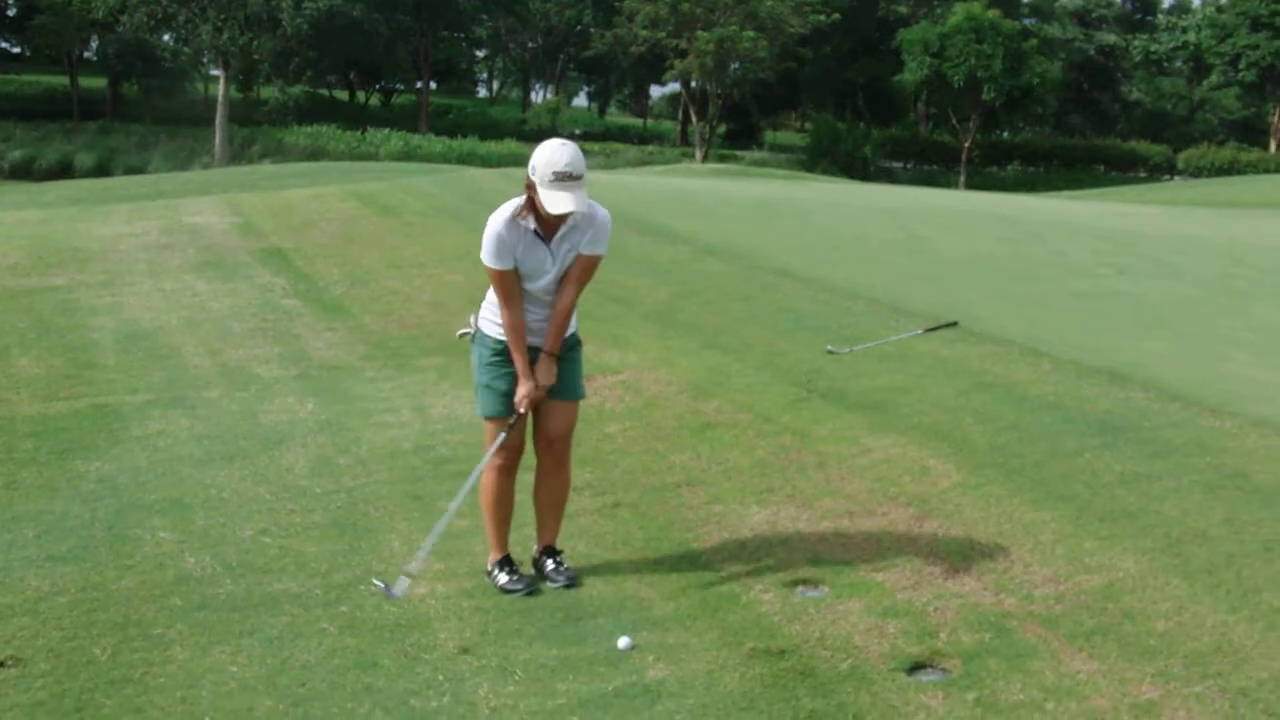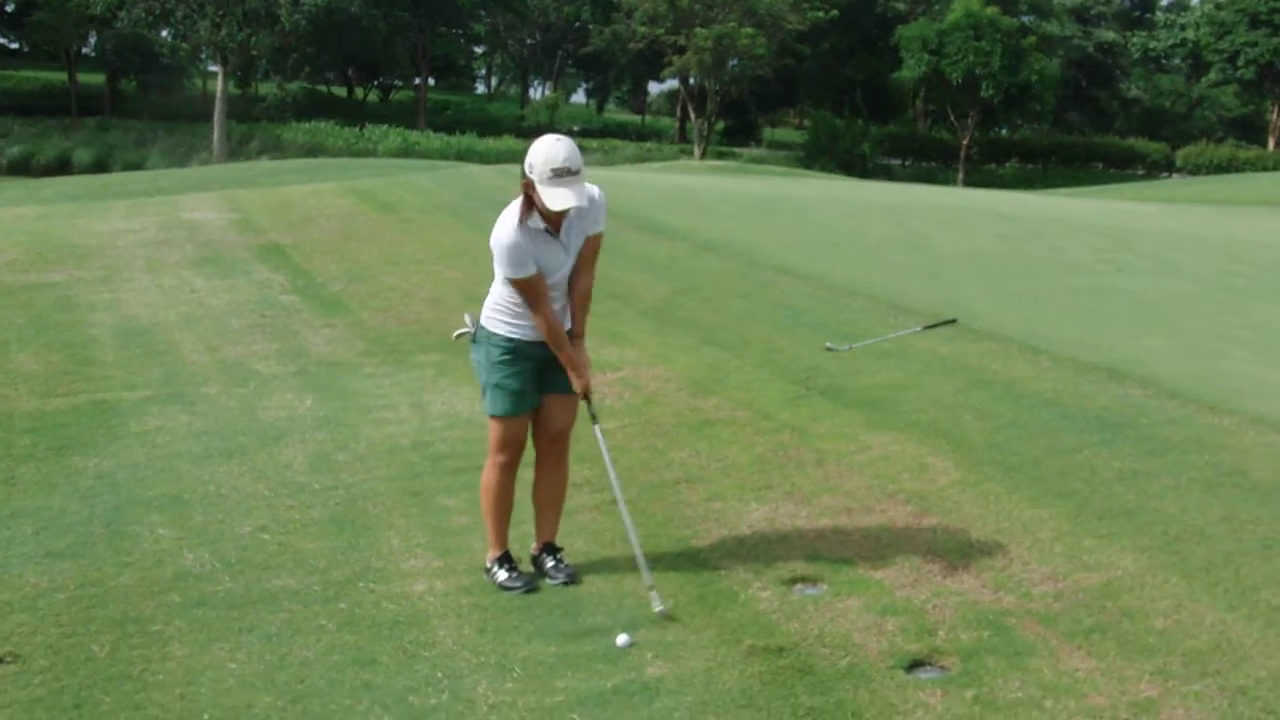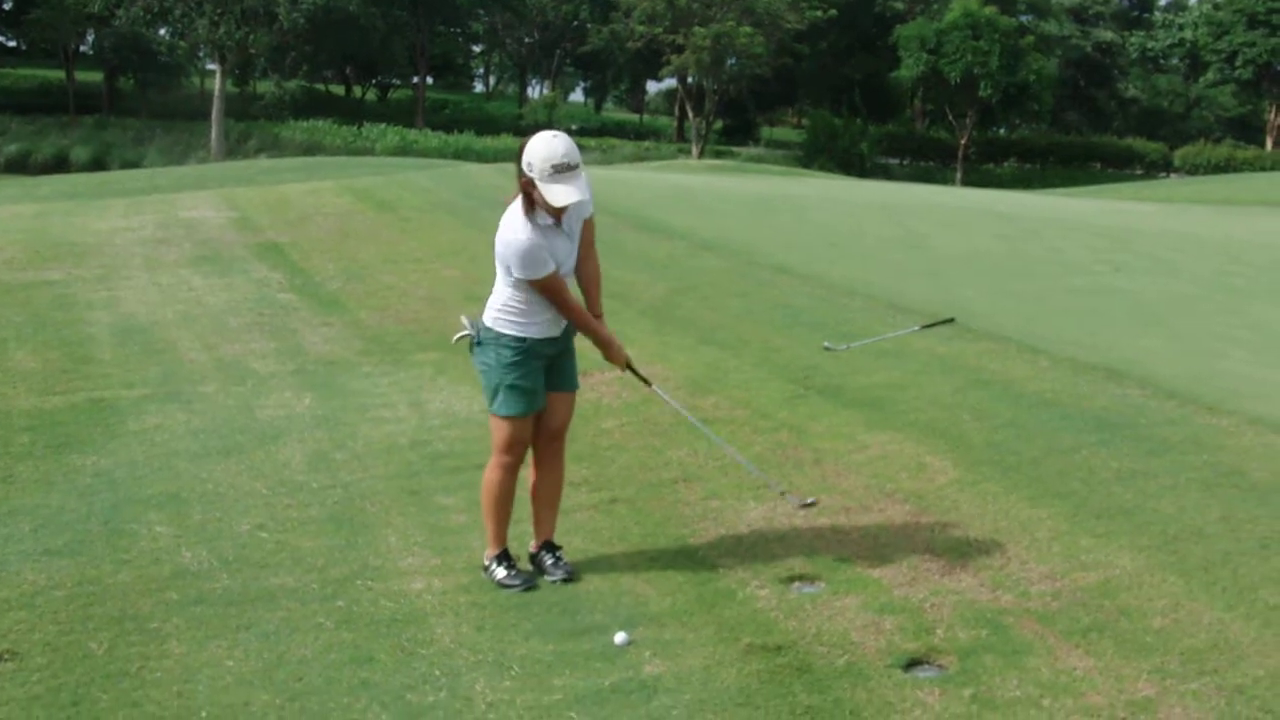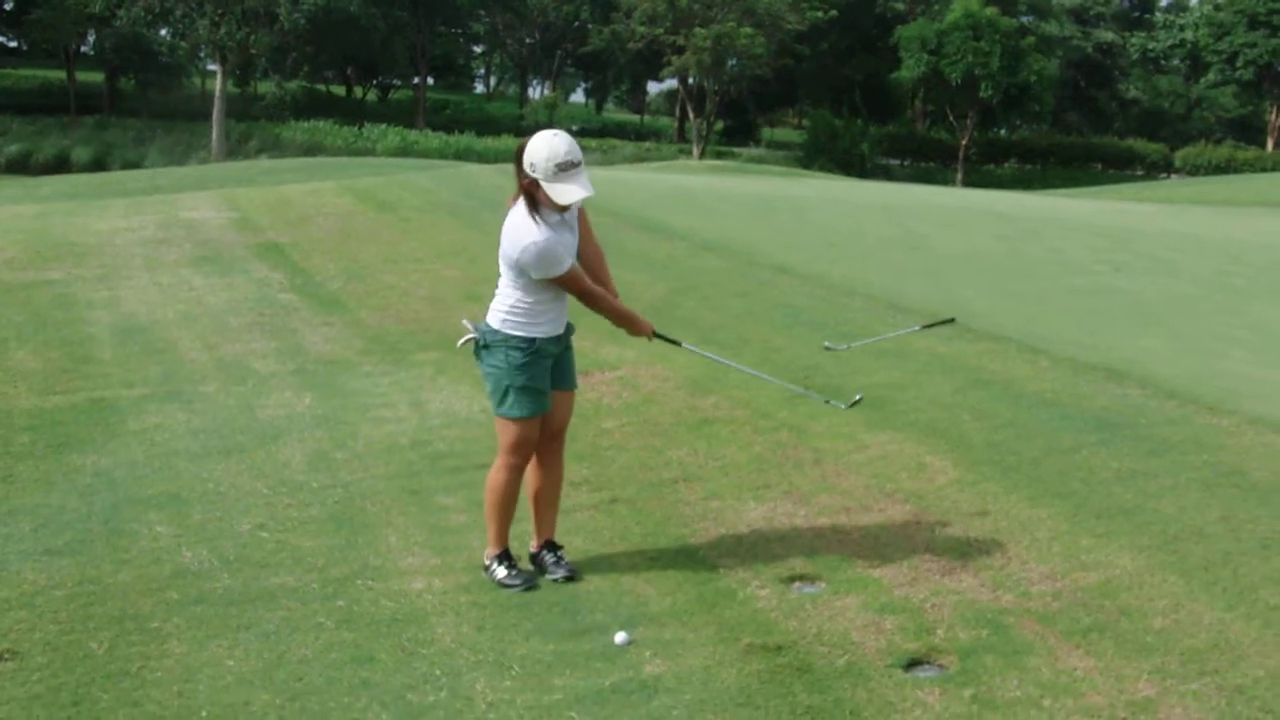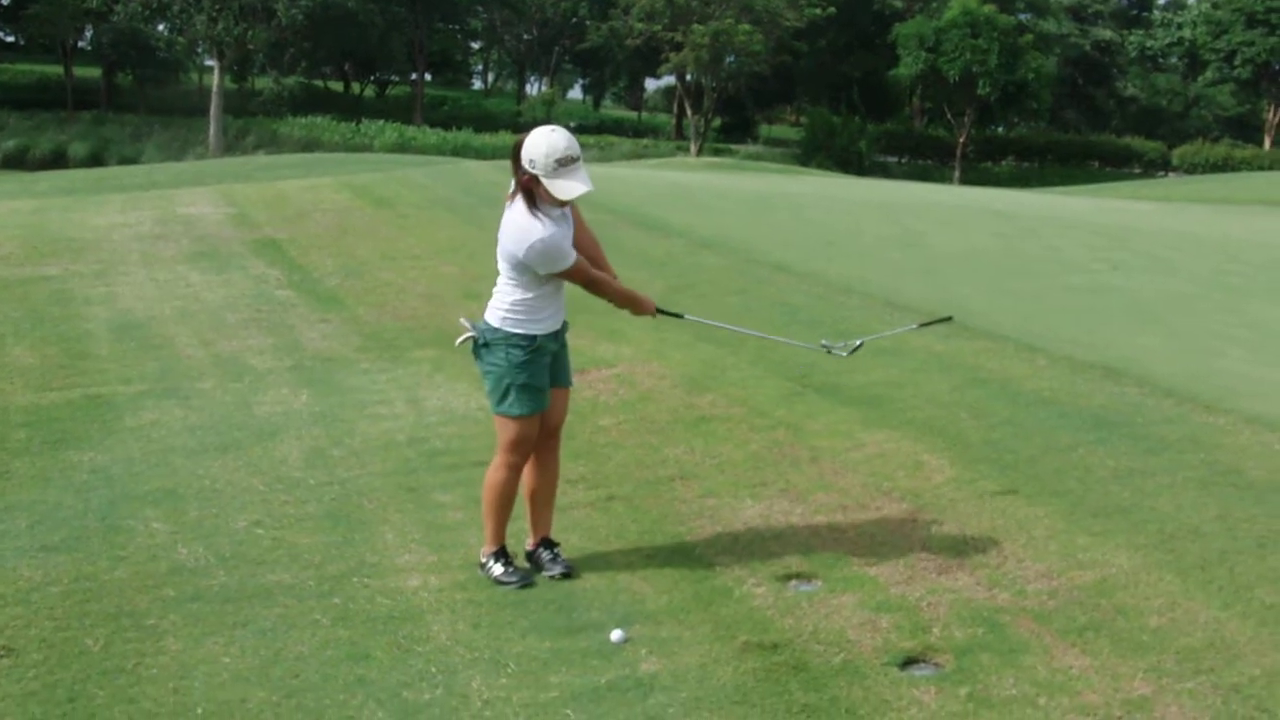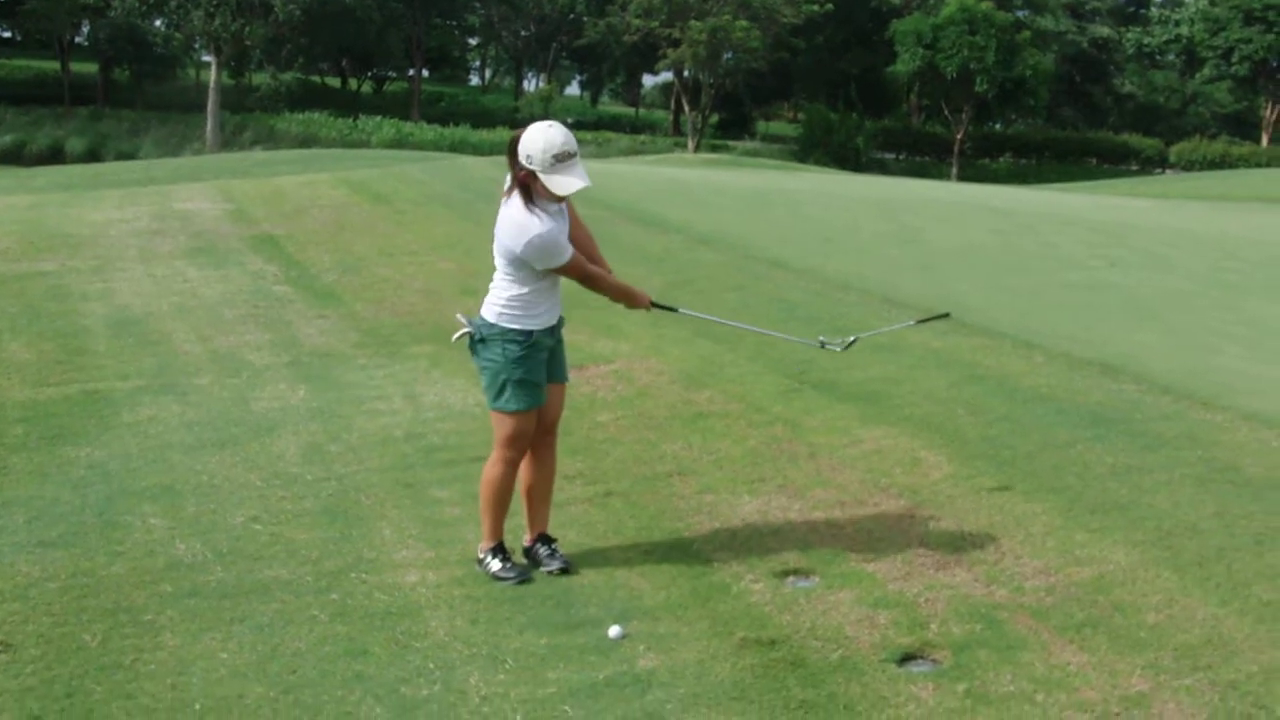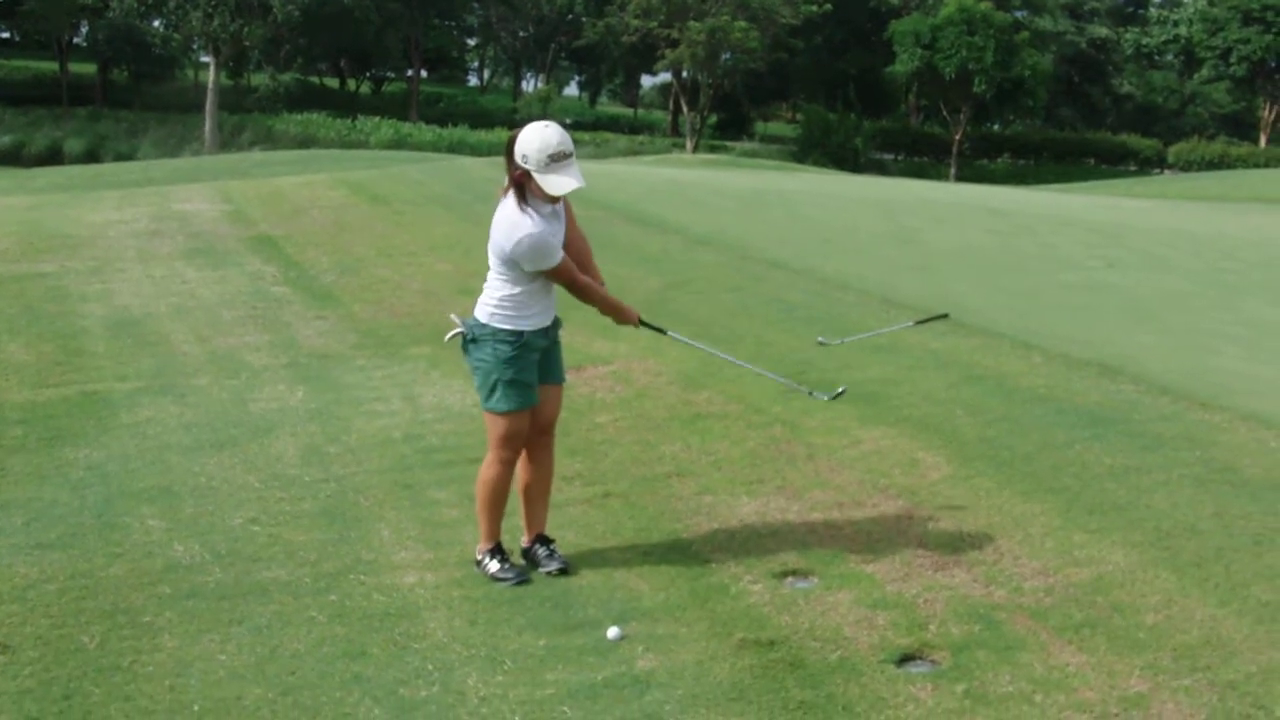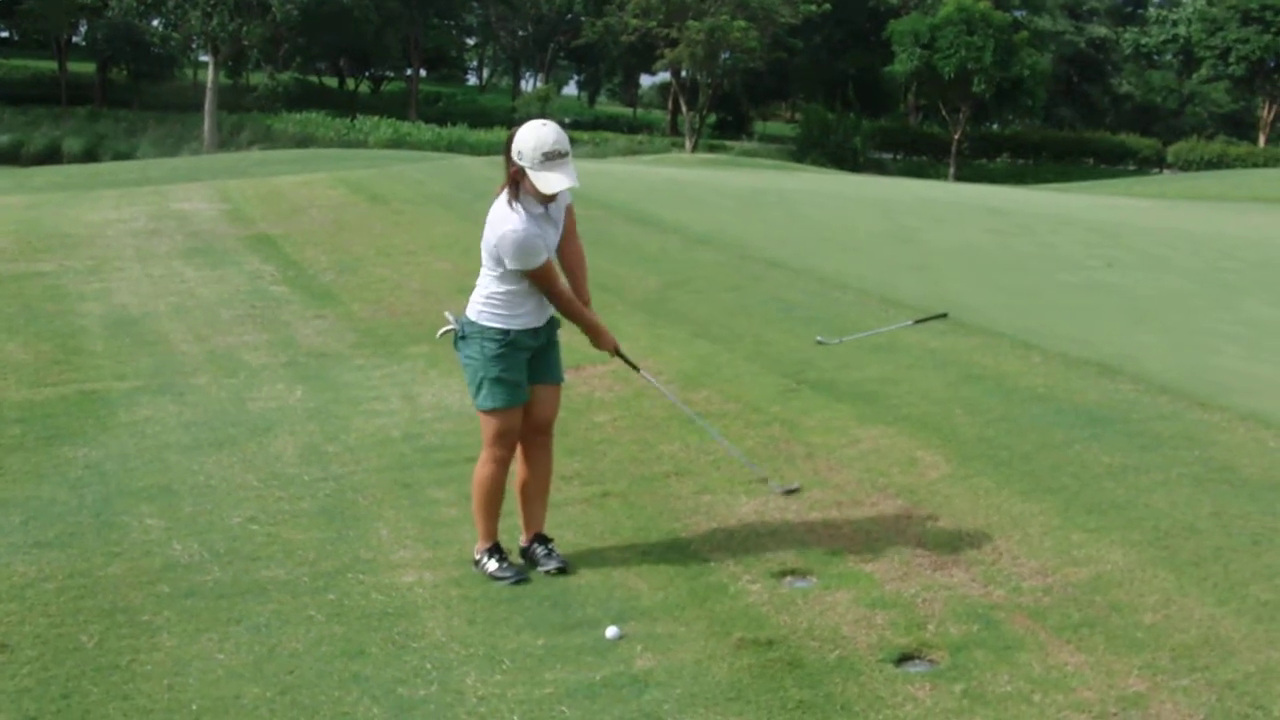
dt=0.1s
person 1, frame 1
left shoulder: (596, 221)
right shoulder: (502, 227)
left elbow: (567, 298)
right elbow: (510, 308)
left wrist: (549, 359)
right wrist: (522, 375)
left hip: (557, 342)
right hip: (502, 346)
left knee: (556, 448)
right knee: (505, 454)
left ankle: (547, 550)
right ankle: (498, 559)
person 1, frame 2
left shoulder: (593, 202)
right shoulder: (511, 234)
left elbow: (583, 277)
right elbow: (540, 310)
left wrist: (579, 343)
right wrist: (572, 368)
left hip: (560, 336)
right hip: (505, 342)
left knee: (556, 444)
right knee: (507, 451)
left ankle: (546, 548)
right ankle: (497, 556)
person 1, frame 3
left shoulder: (576, 193)
right shoulder: (523, 239)
left elbow: (587, 263)
right elbow: (564, 301)
left wrist: (599, 326)
right wrist: (607, 344)
left hip: (554, 337)
right hip: (510, 344)
left knee: (553, 441)
right knee: (510, 450)
left ankle: (543, 545)
right ankle: (494, 554)
person 1, frame 4
left shoulder: (563, 191)
right shoulder: (534, 240)
left elbow: (588, 242)
right elbow: (586, 291)
left wrist: (615, 300)
right wrist: (631, 321)
left hip: (554, 335)
right hip: (516, 345)
left knee: (552, 441)
right knee: (517, 451)
left ankle: (544, 545)
right ankle: (495, 554)
person 1, frame 5
left shoulder: (546, 185)
right shoulder: (538, 236)
left elbow: (581, 233)
right elbow: (590, 281)
left wrist: (621, 288)
right wrist: (635, 302)
left hip: (547, 333)
right hip: (514, 344)
left knee: (548, 438)
right knee: (515, 449)
left ankle: (540, 542)
right ankle: (492, 552)
person 1, frame 6
left shoulder: (543, 181)
right shoulder: (536, 232)
left elbow: (577, 229)
right elbow: (586, 275)
left wrist: (615, 282)
right wrist: (630, 296)
left hip: (543, 329)
right hip: (511, 339)
left knee: (545, 434)
right knee: (513, 445)
left ankle: (537, 538)
right ankle: (490, 547)
person 1, frame 7
left shoulder: (544, 184)
right shoulder: (528, 232)
left elbow: (573, 241)
right elbow: (574, 281)
left wrist: (603, 297)
right wrist: (618, 310)
left hip: (541, 330)
right hip: (505, 339)
left knee: (542, 434)
right knee: (507, 447)
left ankle: (535, 539)
right ankle: (487, 549)
person 1, frame 8
left shoulder: (549, 187)
right shoulder: (517, 229)
left elbow: (570, 249)
right elbow: (555, 290)
left wrist: (588, 310)
right wrist: (595, 331)
left hip: (538, 329)
right hip: (495, 337)
left knee: (540, 433)
right knee: (501, 445)
left ankle: (534, 538)
right ankle: (486, 548)
